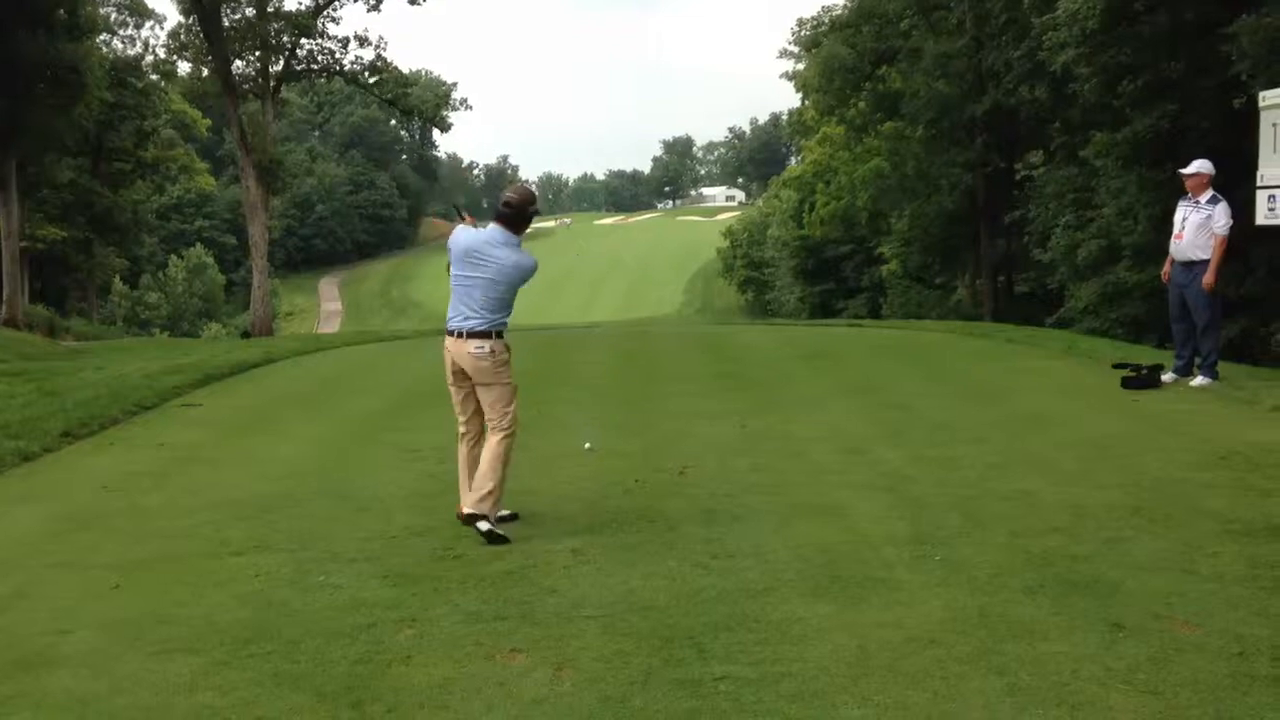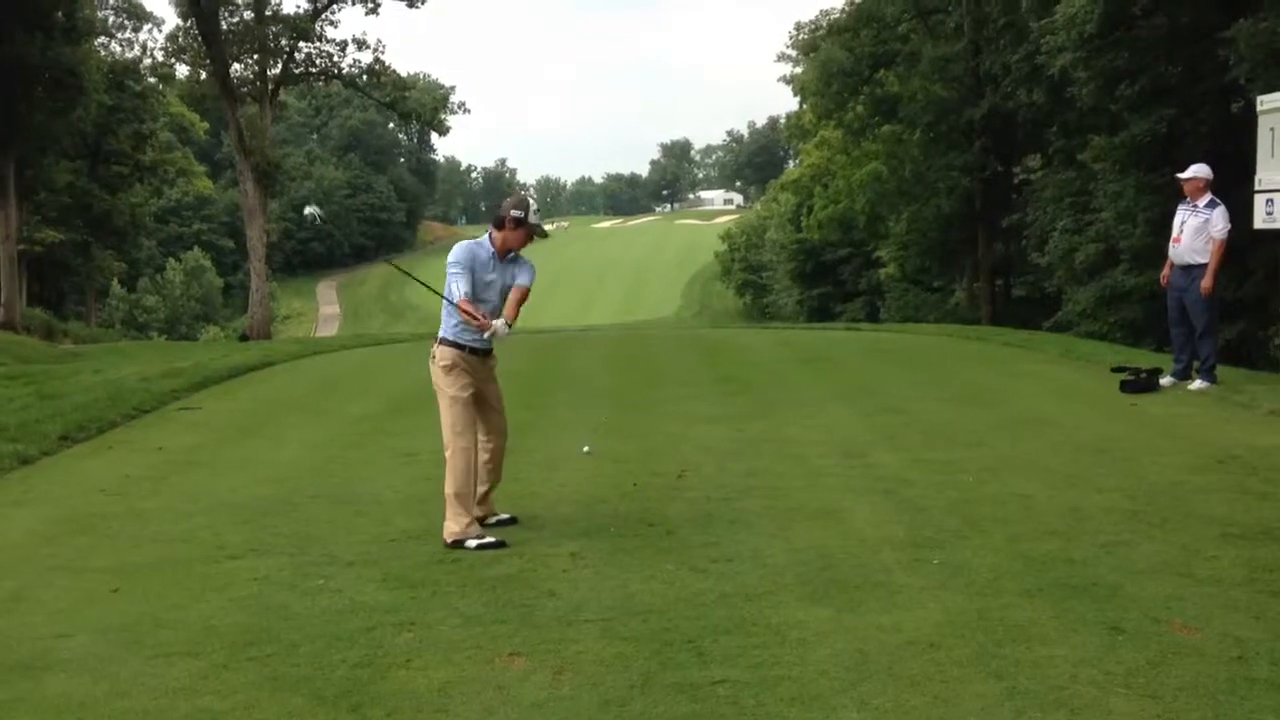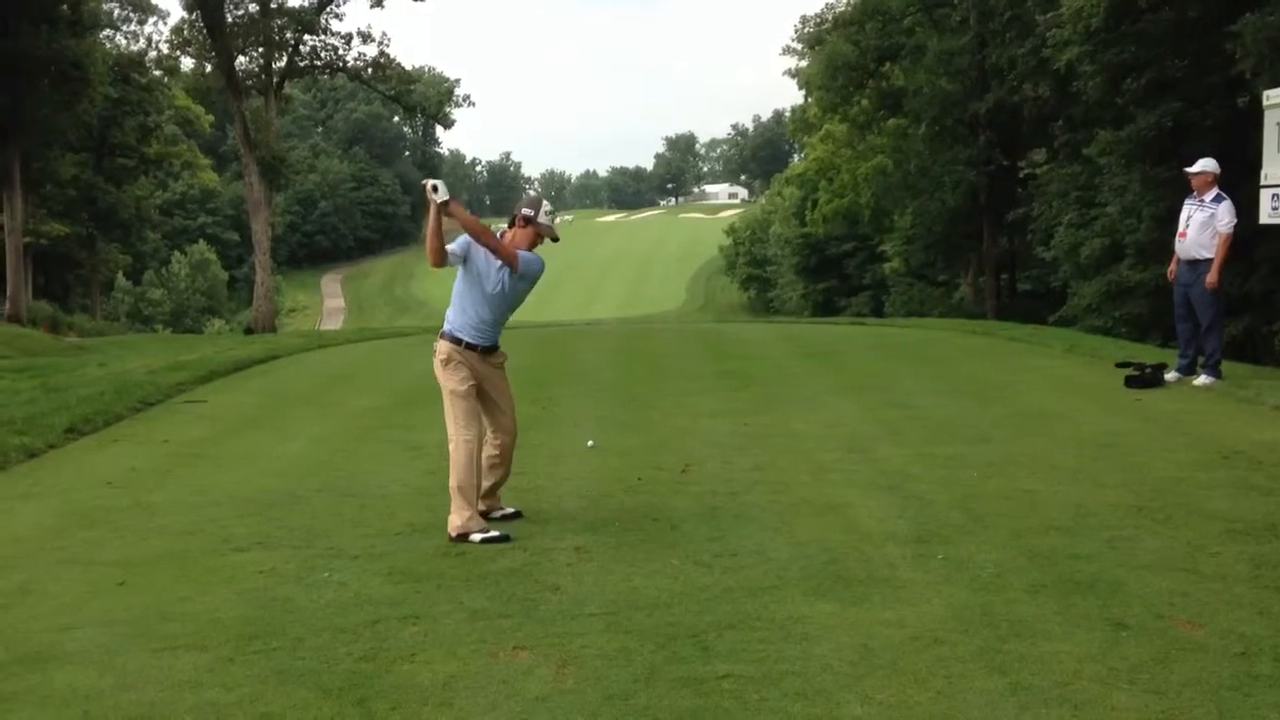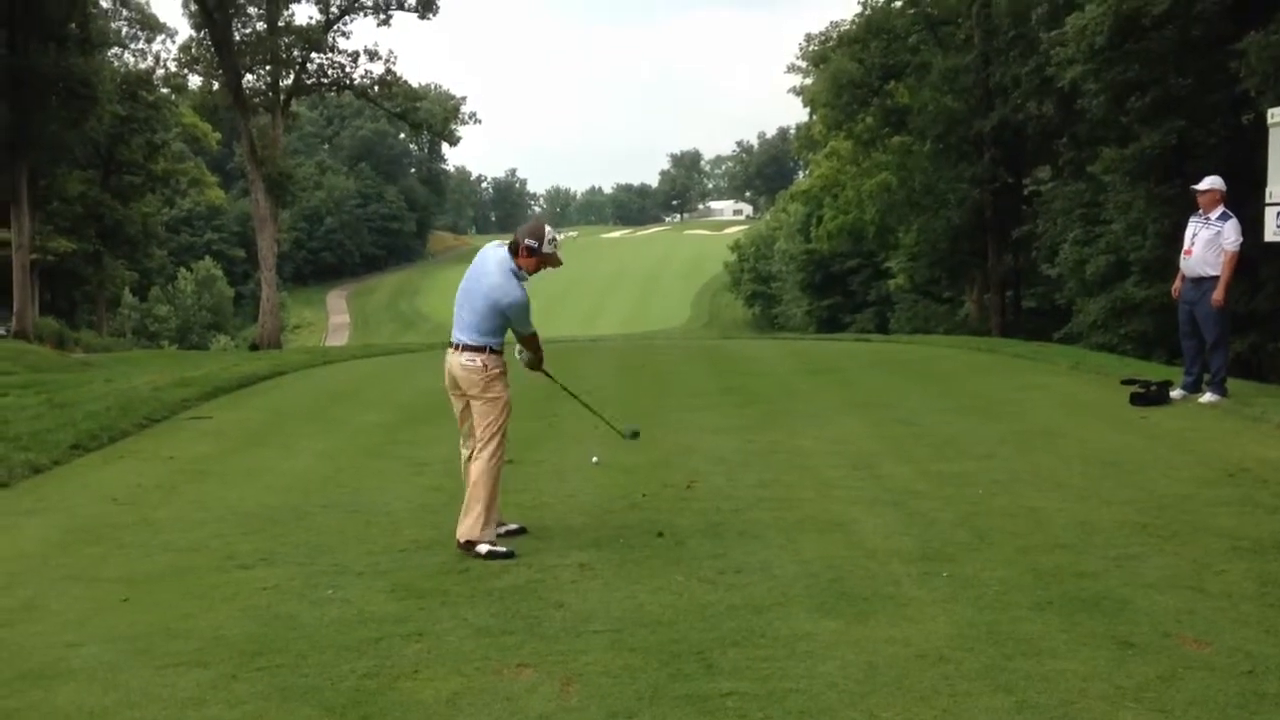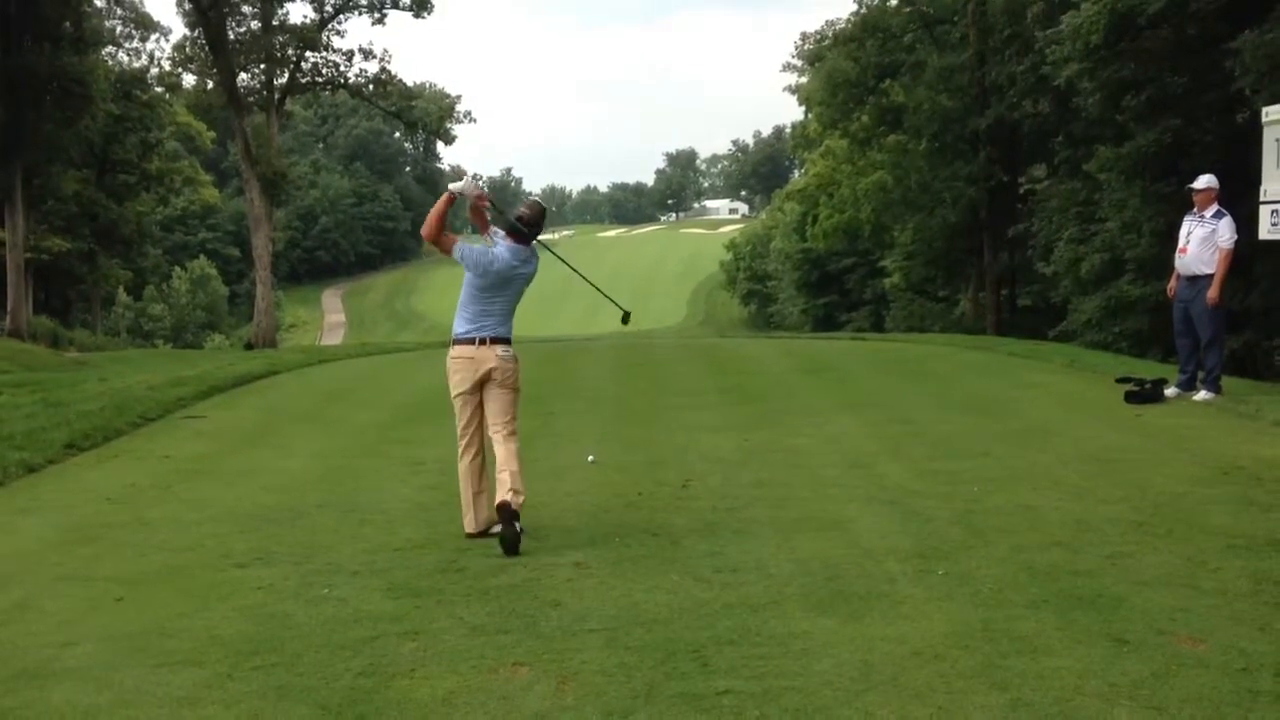
dt=0.5s
person 1, frame 1
left shoulder: (463, 236)
right shoulder: (527, 263)
left hip: (454, 344)
right hip: (488, 348)
left knee: (469, 429)
right knee: (501, 428)
left ankle: (477, 505)
right ankle: (477, 505)
person 1, frame 2
left shoulder: (523, 267)
right shoulder: (465, 251)
left elbow: (516, 297)
right elbow: (461, 302)
left wrist: (504, 322)
right wrist: (482, 320)
left hip: (484, 358)
right hip: (452, 357)
left knee: (494, 434)
right knee: (462, 441)
left ankle: (480, 508)
right ankle: (459, 528)
person 1, frame 3
left shoulder: (534, 265)
right shoulder: (471, 244)
left elbow: (490, 242)
right elbow: (436, 259)
left wrist: (451, 205)
right wrist: (435, 209)
left hip: (490, 356)
right hip: (454, 353)
left knee: (504, 432)
right knee: (466, 436)
left ankle: (486, 502)
right ankle: (463, 522)
person 1, frame 4
left shoulder: (491, 250)
right shoulder: (515, 295)
right elbow: (526, 336)
right wrist: (536, 358)
left hip: (454, 358)
right hip: (483, 365)
left knee: (473, 445)
right knee: (489, 449)
left ankle: (486, 521)
right ankle: (473, 534)
person 1, frame 5
left shoulder: (486, 260)
right shoulder: (530, 261)
left elbow: (429, 234)
right elbow: (488, 226)
left wrist: (453, 193)
right wrist: (473, 199)
left hip: (463, 356)
right hip: (501, 355)
left knee: (469, 442)
right knee: (503, 434)
left ankle: (477, 520)
right ankle: (508, 502)
person 2, frame 1
left shoulder: (1217, 205)
right shoulder: (1183, 202)
left elbow: (1221, 240)
left wrist: (1211, 272)
right wrist: (1168, 263)
left hip: (1200, 269)
right hip: (1179, 268)
left knee: (1205, 322)
right knee: (1179, 320)
left ankle: (1208, 371)
right ankle: (1181, 367)
person 2, frame 2
left shoulder: (1215, 209)
right shoulder: (1182, 206)
left elbow: (1219, 244)
left wrist: (1209, 276)
right wrist: (1167, 267)
left hip: (1198, 273)
right hip: (1177, 272)
left knee: (1203, 325)
right knee: (1177, 323)
left ankle: (1206, 374)
right ankle: (1180, 370)
person 2, frame 3
left shoulder: (1221, 204)
right shoulder: (1189, 200)
left elbow: (1224, 238)
left wrist: (1214, 271)
right wrist: (1174, 262)
left hip: (1204, 268)
right hip: (1184, 267)
left knee: (1209, 321)
right knee: (1183, 318)
left ankle: (1211, 370)
right ankle: (1185, 366)
person 2, frame 4
left shoulder: (1227, 222)
right shoulder: (1194, 218)
left elbow: (1230, 257)
left wrist: (1220, 289)
right wrist: (1179, 280)
left hip: (1209, 286)
right hip: (1189, 284)
left knee: (1214, 339)
right knee: (1188, 336)
left ankle: (1216, 388)
right ankle: (1190, 383)
person 2, frame 5
left shoulder: (1222, 220)
right shoulder: (1189, 217)
left elbow: (1225, 254)
left wrist: (1215, 287)
right wrist: (1174, 278)
left hip: (1204, 284)
right hip: (1184, 282)
left knee: (1209, 336)
right knee: (1183, 335)
left ankle: (1211, 385)
right ankle: (1185, 381)
